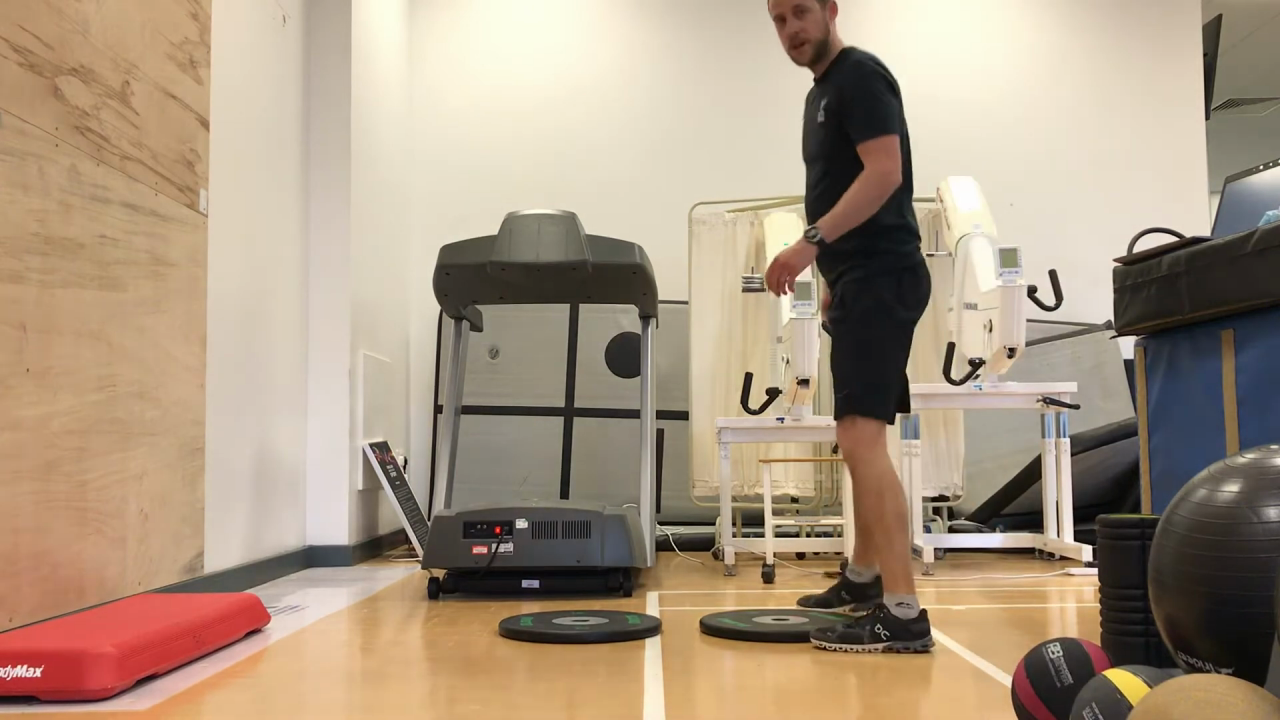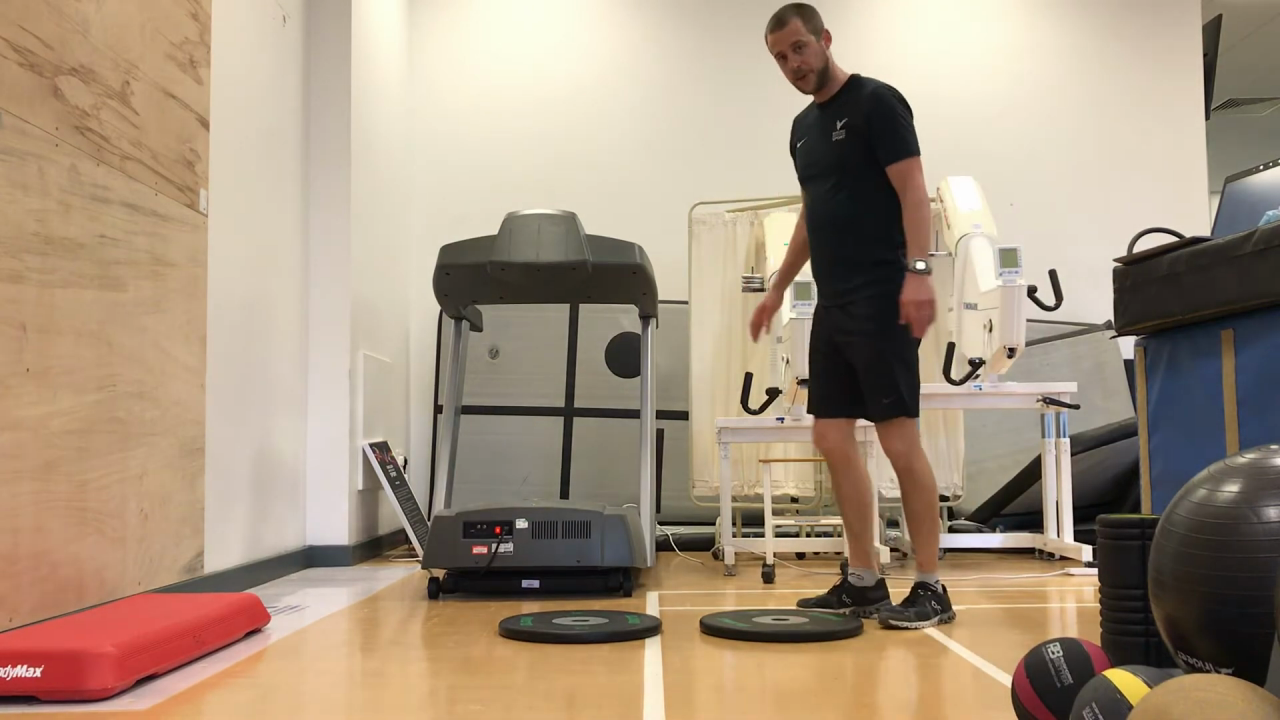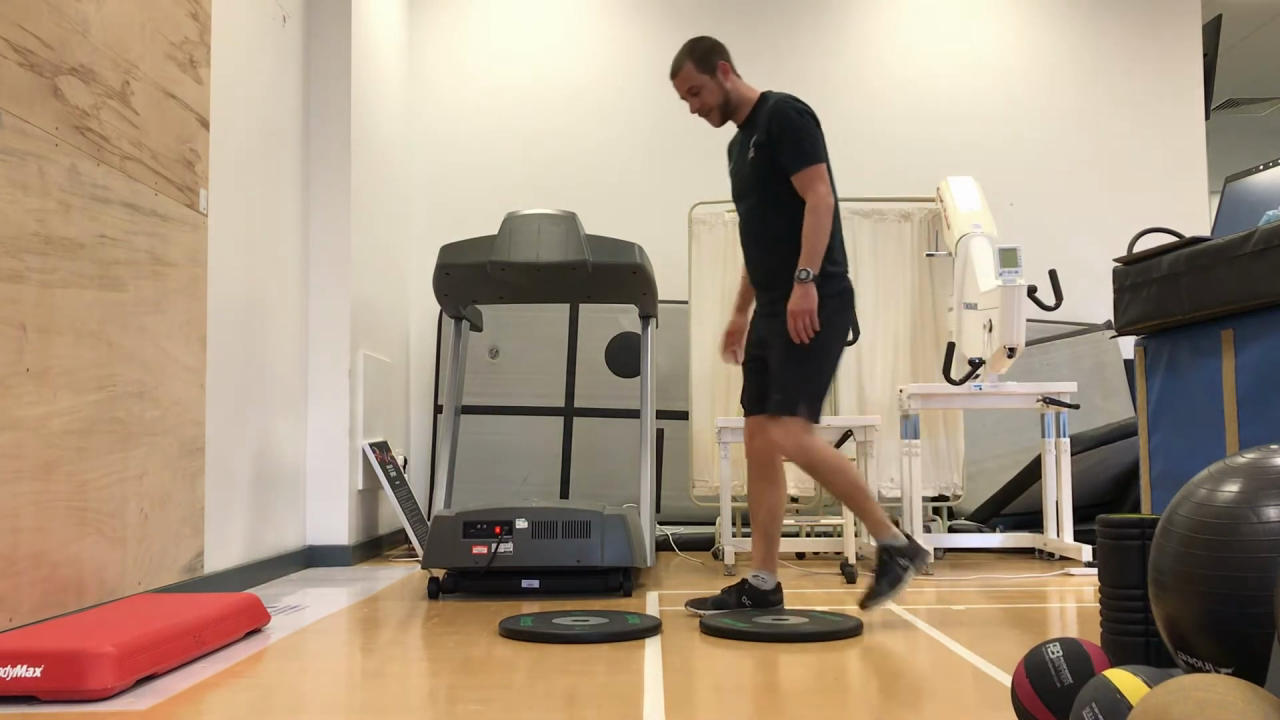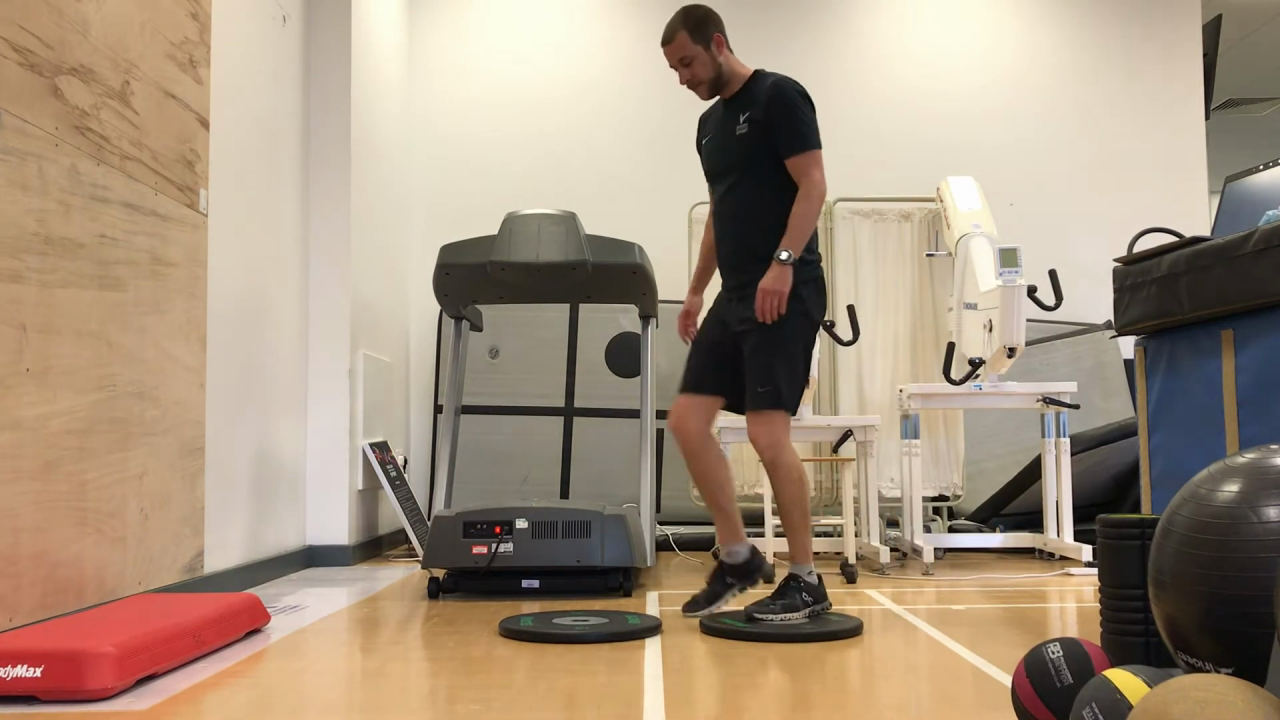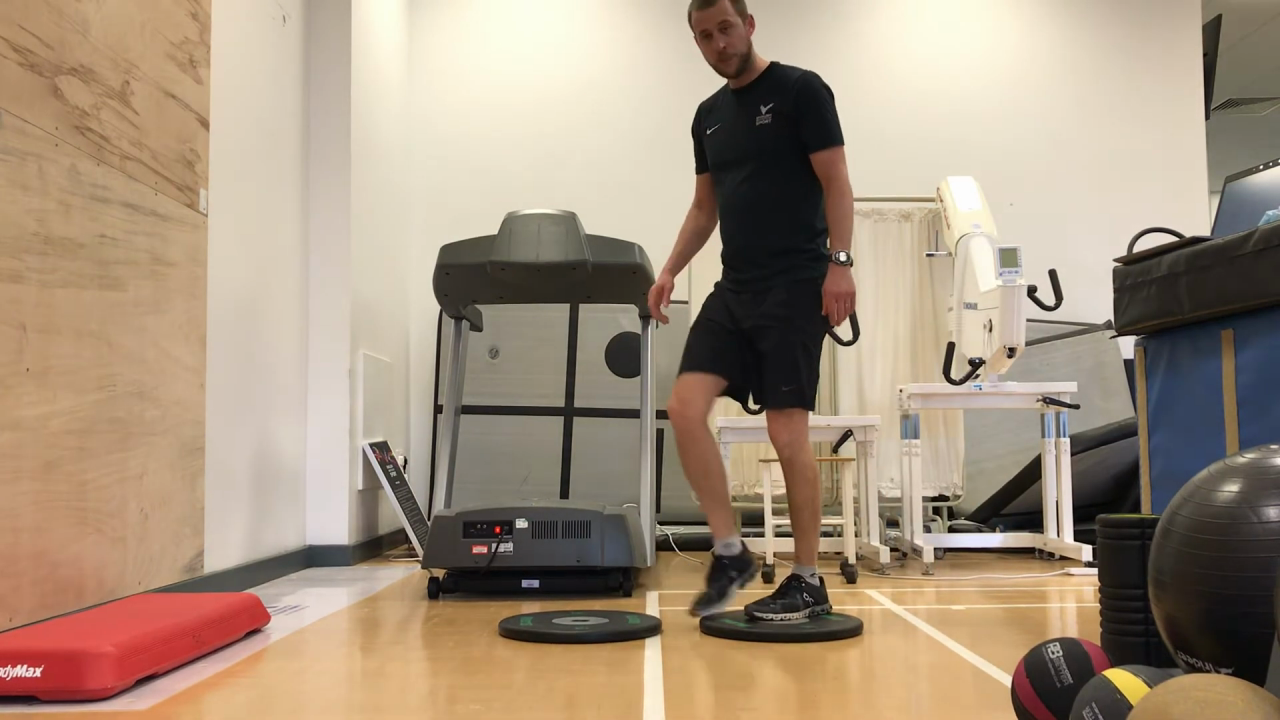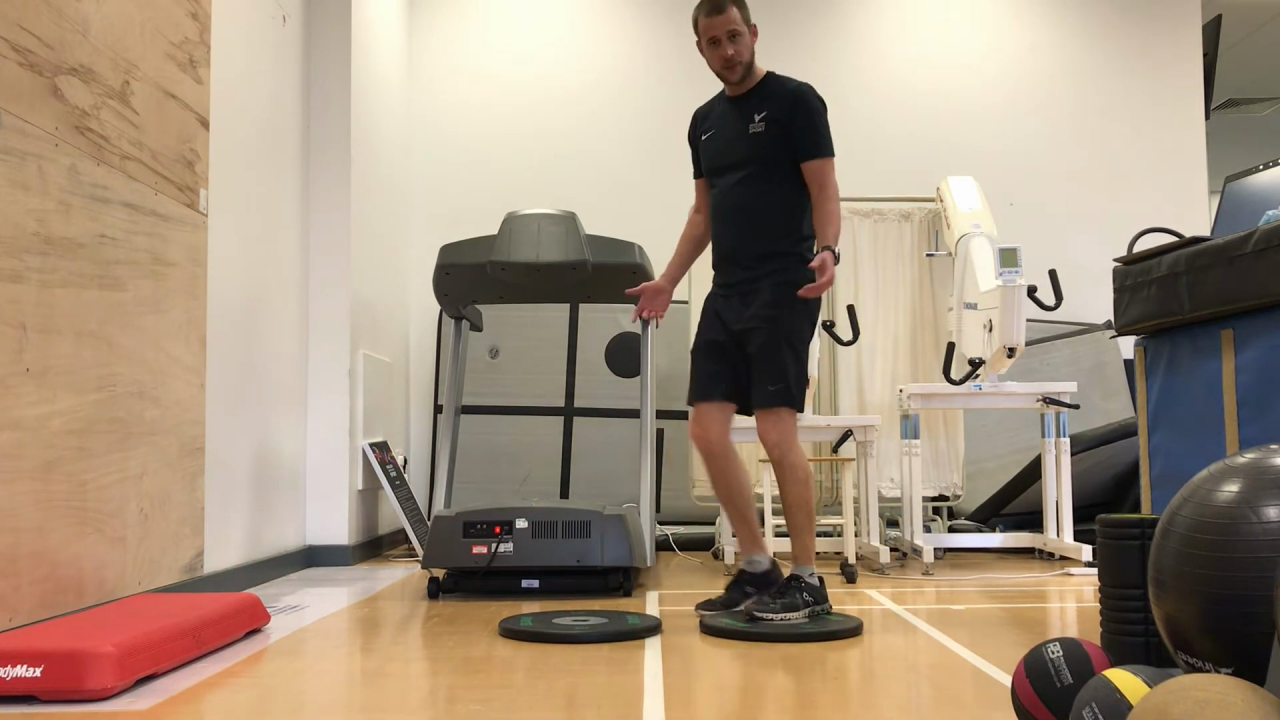
dt=0.7s
person 1, frame 1
left shoulder: (859, 75)
right shoulder: (822, 91)
left elbow: (884, 170)
left wrist: (809, 241)
right wrist: (817, 249)
left hip: (881, 276)
right hip: (855, 282)
left knee: (863, 437)
right knee: (857, 436)
left ankle: (902, 613)
right ankle: (865, 575)
person 1, frame 2
left shoulder: (876, 102)
right shoulder: (804, 126)
left elbow: (912, 191)
left wrist: (916, 272)
right wrist: (776, 290)
left hip: (883, 300)
right hip: (833, 304)
left knee: (899, 442)
right knee: (832, 441)
left ankle: (931, 587)
right ankle: (864, 581)
person 1, frame 3
left shoulder: (784, 116)
right shoulder: (739, 146)
left elbow: (820, 200)
left wrist: (804, 284)
right wrist: (741, 312)
left hip: (813, 304)
right hip: (773, 308)
left knee: (791, 438)
right knee: (759, 441)
left ankle: (894, 545)
right ankle: (761, 582)
person 1, frame 4
left shoulder: (779, 97)
right shoulder: (709, 124)
left elbow: (813, 185)
left wrist: (783, 263)
right wrist: (695, 291)
left hip: (784, 291)
right hip: (735, 296)
left knee: (767, 435)
right knee: (685, 421)
left ankle: (806, 580)
right ankle: (737, 557)
person 1, frame 5
left shoulder: (799, 90)
right shoulder: (708, 115)
left elbow: (836, 183)
left wrist: (838, 263)
right wrist: (669, 269)
left hip: (793, 288)
right hip: (733, 288)
left knee: (787, 434)
right knee: (686, 409)
left ankle: (807, 580)
right ankle: (730, 552)
person 1, frame 6
left shoulder: (794, 100)
right shoulder: (705, 119)
left elbow: (824, 191)
left wrist: (826, 251)
right wrist: (668, 279)
left hip: (782, 293)
right hip: (725, 294)
left knee: (776, 434)
right knee: (708, 433)
left ankle: (806, 582)
right ankle: (758, 568)
